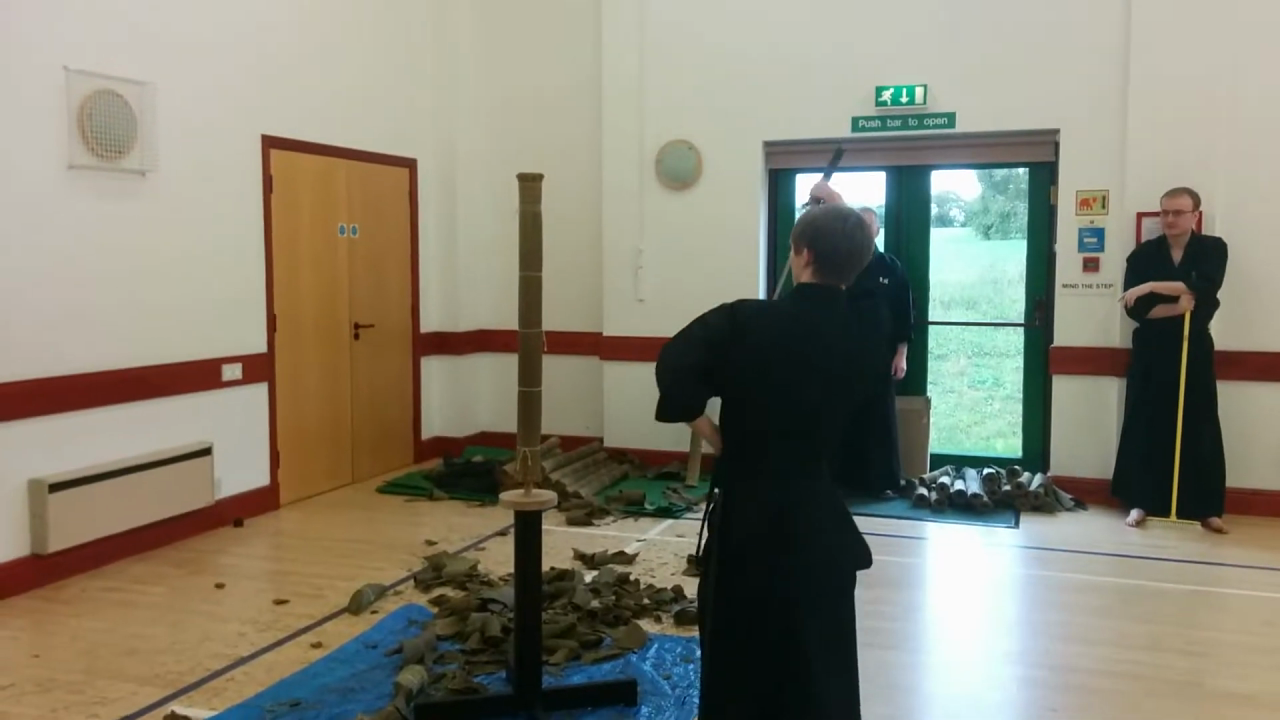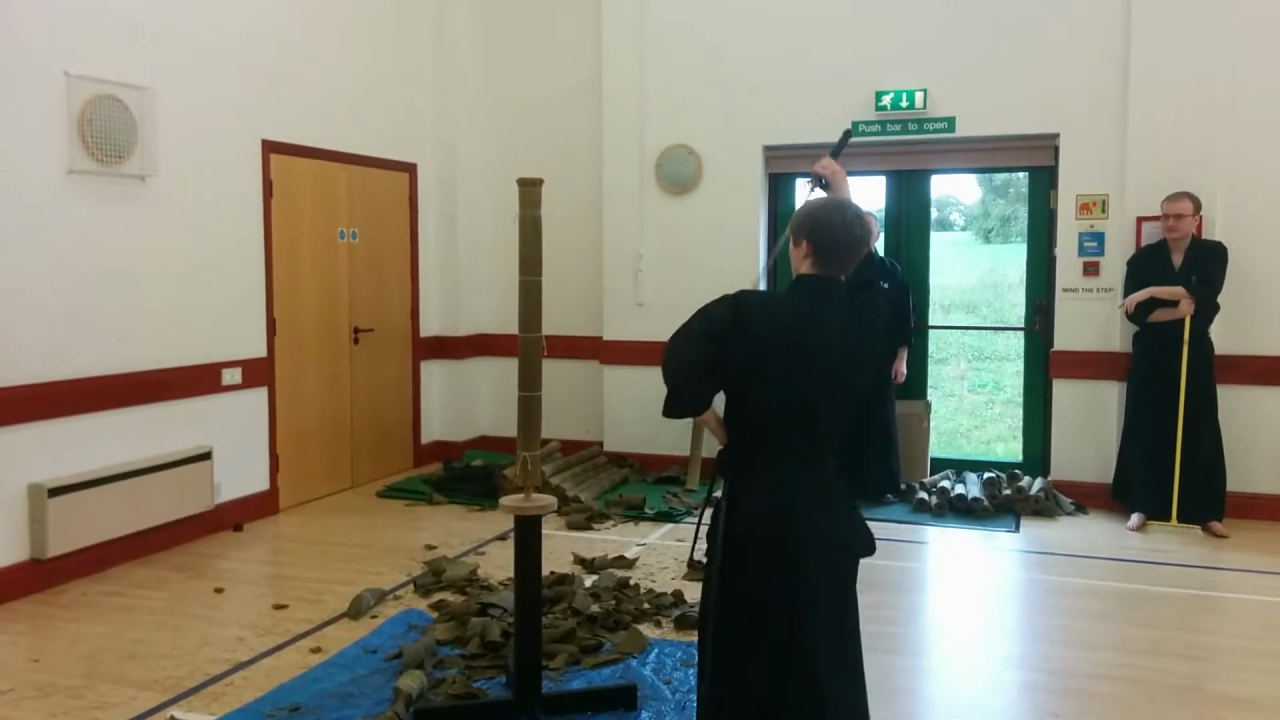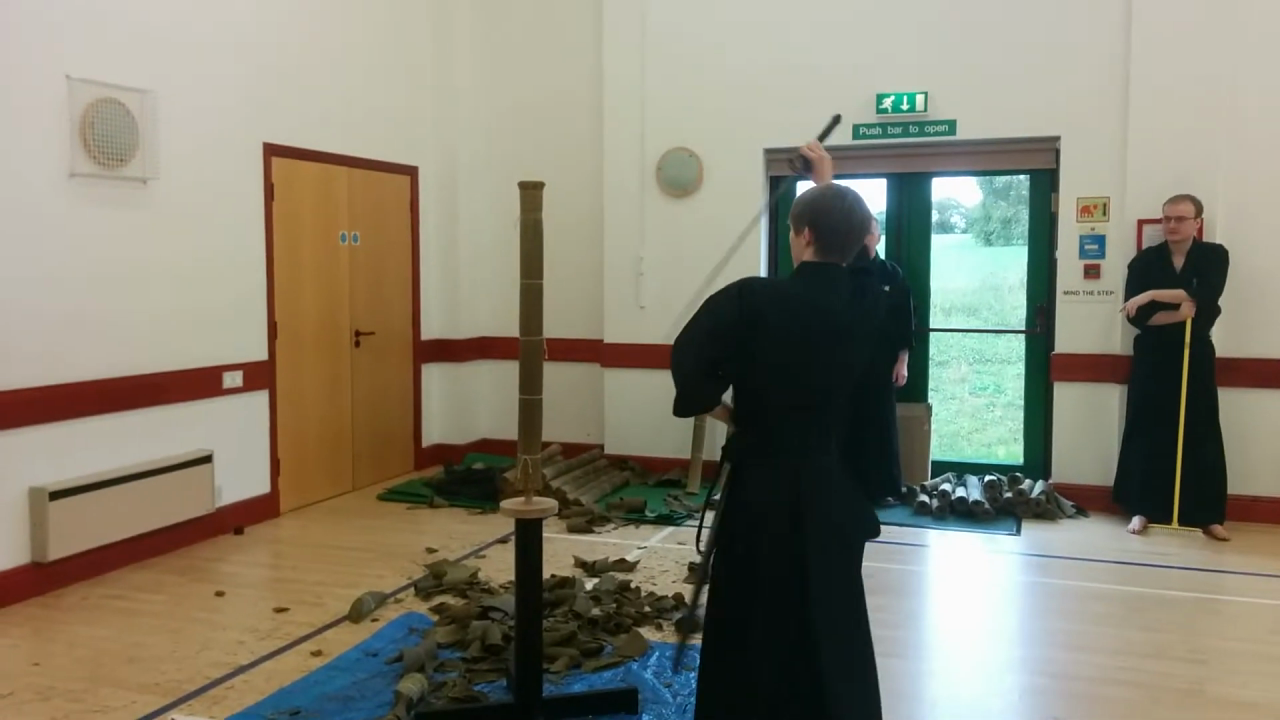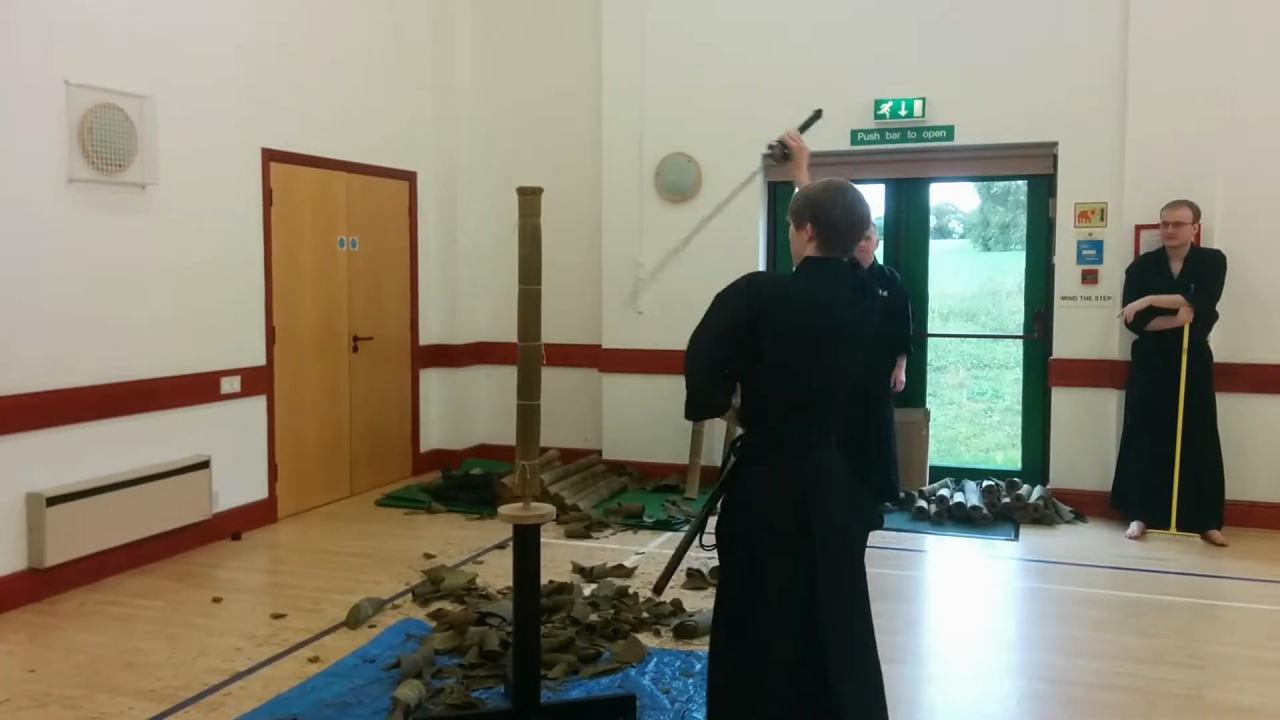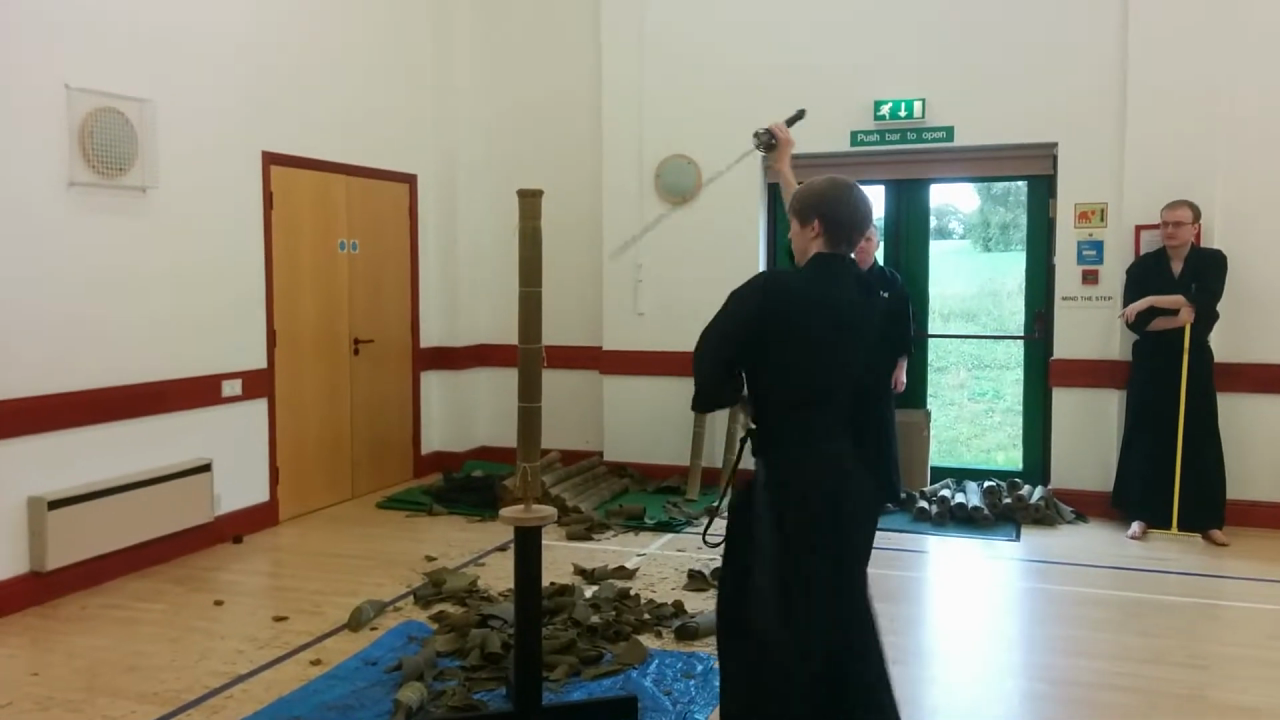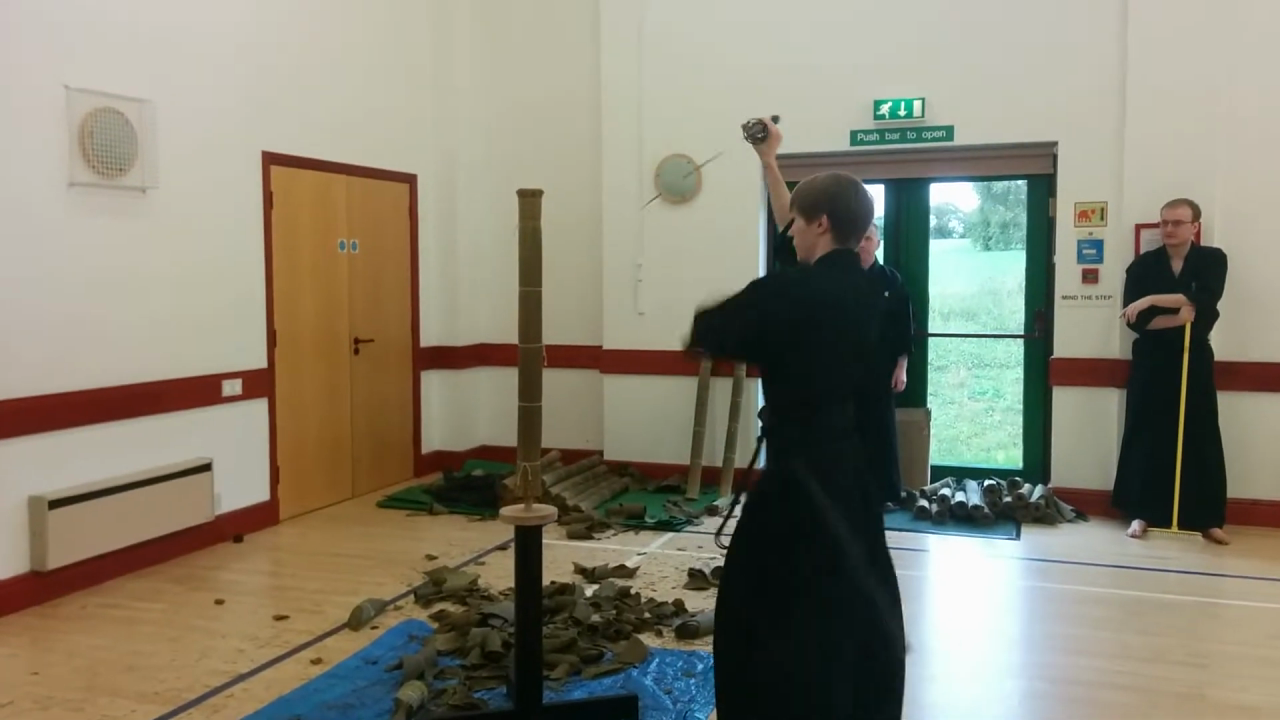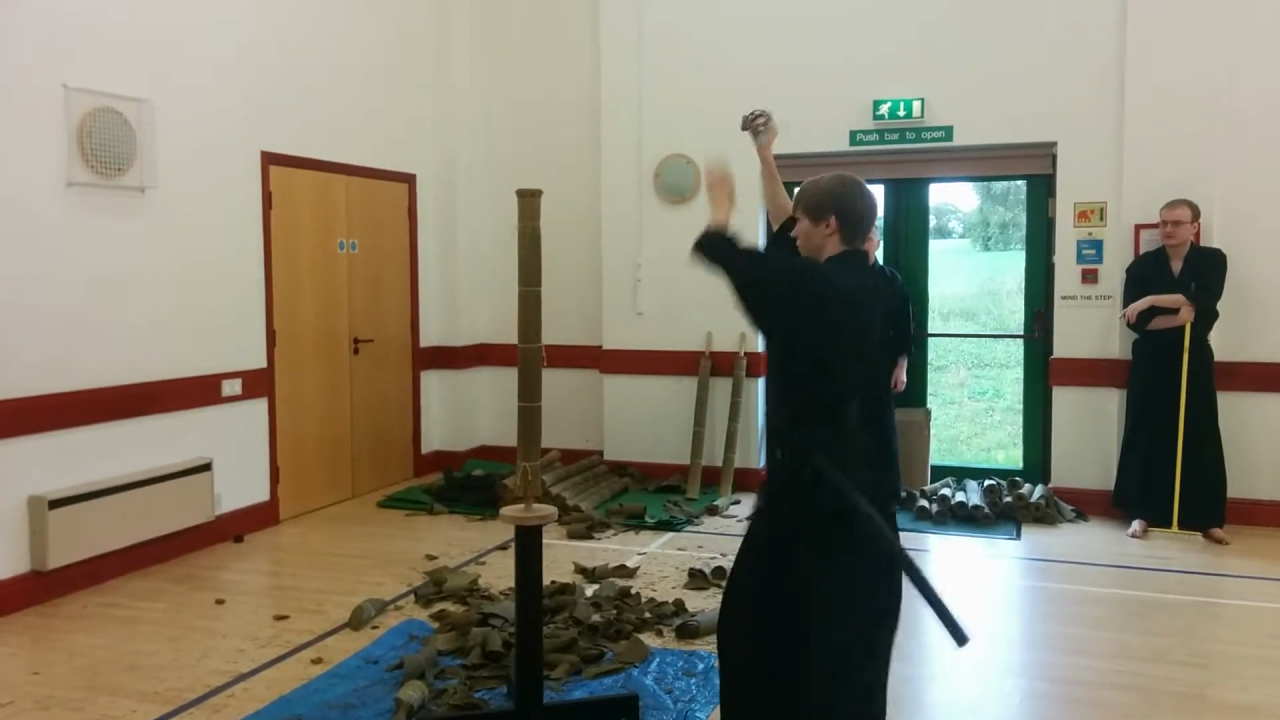
dt=0.1s
person 1, frame 1
left shoulder: (745, 322)
right shoulder: (862, 335)
left elbow: (675, 366)
left wrist: (707, 428)
right wrist: (843, 219)
left hip: (746, 518)
right hip: (816, 521)
left knee: (737, 661)
right knee: (821, 676)
person 1, frame 2
left shoulder: (747, 313)
right shoulder: (862, 324)
left elbow: (682, 361)
right elbow: (847, 248)
left wrist: (714, 417)
right wrist: (843, 196)
left hip: (754, 507)
right hip: (822, 511)
left knee: (742, 642)
right knee: (825, 655)
person 1, frame 3
left shoulder: (752, 300)
right shoulder: (862, 305)
left elbow: (690, 357)
right elbow: (852, 245)
left wrist: (724, 411)
right wrist: (829, 179)
left hip: (760, 492)
right hip: (825, 495)
left knee: (745, 638)
right knee: (833, 646)
person 1, frame 4
left shoulder: (759, 294)
right shoulder: (859, 298)
left elbow: (704, 361)
right elbow: (833, 221)
left wrist: (732, 408)
right wrist: (806, 171)
left hip: (769, 484)
right hip: (833, 488)
left knee: (756, 631)
right knee: (841, 635)
person 1, frame 5
left shoulder: (773, 292)
right shoulder: (861, 294)
left elbow: (713, 358)
left wrist: (740, 398)
left hip: (787, 480)
right hip: (841, 479)
left knee: (764, 629)
right knee: (840, 626)
person 1, frame 6
left shoulder: (794, 291)
right shoulder: (854, 286)
left elbow: (714, 334)
right elbow: (801, 231)
left wrist: (719, 334)
right wrist: (769, 159)
left hip: (800, 478)
right hip: (841, 473)
left knee: (763, 624)
right knee: (850, 624)
person 1, frame 7
left shoulder: (815, 285)
right shoulder: (859, 283)
left elbow: (727, 253)
right elbow: (792, 254)
left wrist: (720, 201)
left hip: (811, 476)
right hip: (839, 469)
left knee: (766, 623)
person 2, frame 1
left shoulder: (1213, 249)
right shoulder: (1143, 254)
left elbow: (1204, 288)
right elbow: (1135, 308)
left wrist: (1152, 286)
right wrist: (1177, 307)
left hip: (1195, 348)
right hip: (1152, 348)
left knee: (1200, 427)
right knee: (1144, 424)
left ankle: (1207, 507)
right ankle: (1140, 501)
person 2, frame 2
left shoulder: (1213, 253)
right shoulder: (1143, 258)
left elbow: (1204, 293)
right elbow: (1135, 312)
left wrist: (1151, 290)
right wrist: (1177, 311)
left hip: (1195, 352)
right hip: (1152, 352)
left knee: (1200, 430)
right knee: (1144, 428)
left ankle: (1207, 512)
right ankle: (1140, 506)
person 2, frame 3
left shoulder: (1214, 256)
right shoulder: (1144, 261)
left elbow: (1205, 296)
right elbow: (1137, 315)
left wrist: (1152, 294)
right wrist: (1179, 313)
left hip: (1196, 355)
right hip: (1153, 355)
left knee: (1202, 434)
right knee: (1145, 431)
left ankle: (1208, 515)
right ankle: (1141, 508)
person 2, frame 4
left shoulder: (1212, 261)
right shoulder: (1142, 266)
left elbow: (1203, 302)
right elbow: (1134, 320)
left wrist: (1150, 300)
right wrist: (1177, 319)
left hip: (1194, 360)
right hip: (1151, 360)
left knee: (1200, 439)
right knee: (1144, 437)
left ankle: (1206, 520)
right ankle: (1139, 514)
person 2, frame 5
left shoulder: (1212, 261)
right shoulder: (1143, 266)
left elbow: (1203, 301)
right elbow: (1135, 320)
left wrist: (1151, 300)
right wrist: (1177, 318)
left hip: (1194, 360)
right hip: (1152, 361)
left knee: (1201, 438)
right knee: (1145, 437)
left ankle: (1207, 520)
right ankle: (1140, 514)
person 2, frame 6
left shoulder: (1213, 260)
right shoulder: (1143, 265)
left elbow: (1204, 300)
right elbow: (1136, 319)
left wrist: (1152, 299)
right wrist: (1178, 318)
left hip: (1194, 359)
right hip: (1152, 360)
left knee: (1201, 438)
right knee: (1145, 435)
left ankle: (1207, 518)
right ankle: (1141, 513)
person 2, frame 7
left shoulder: (1212, 261)
right shoulder: (1142, 265)
left elbow: (1203, 300)
right elbow: (1136, 320)
left wrist: (1152, 299)
right wrist: (1177, 318)
left hip: (1194, 359)
right hip: (1152, 360)
left knee: (1201, 438)
right knee: (1145, 435)
left ankle: (1208, 518)
right ankle: (1141, 513)
person 3, frame 1
left shoulder: (891, 269)
left elbow: (904, 316)
left wrist: (901, 355)
left hip: (879, 355)
left knee: (879, 416)
left ankle: (882, 481)
right ankle: (841, 478)
person 3, frame 2
left shoulder: (891, 273)
left elbow: (904, 320)
left wrist: (901, 359)
left hip: (880, 361)
left knee: (880, 423)
left ankle: (883, 486)
person 3, frame 3
left shoulder: (892, 276)
left elbow: (905, 323)
left wrist: (902, 362)
left hip: (880, 363)
left knee: (880, 425)
right knee: (844, 425)
left ankle: (883, 489)
person 3, frame 4
left shoulder: (891, 281)
left elbow: (903, 328)
left wrist: (900, 367)
left hip: (879, 369)
left knee: (878, 430)
left ankle: (882, 493)
person 3, frame 5
left shoulder: (893, 284)
left elbow: (903, 333)
left wrist: (901, 369)
left hip: (879, 372)
left knee: (880, 427)
left ankle: (884, 490)
person 3, frame 6
left shoulder: (891, 281)
left elbow: (904, 332)
left wrist: (900, 367)
left hip: (880, 370)
left knee: (879, 430)
left ankle: (884, 493)
person 3, frame 7
left shoulder: (891, 283)
left elbow: (903, 329)
left wrist: (900, 368)
left hip: (879, 368)
left knee: (879, 426)
left ankle: (885, 490)
